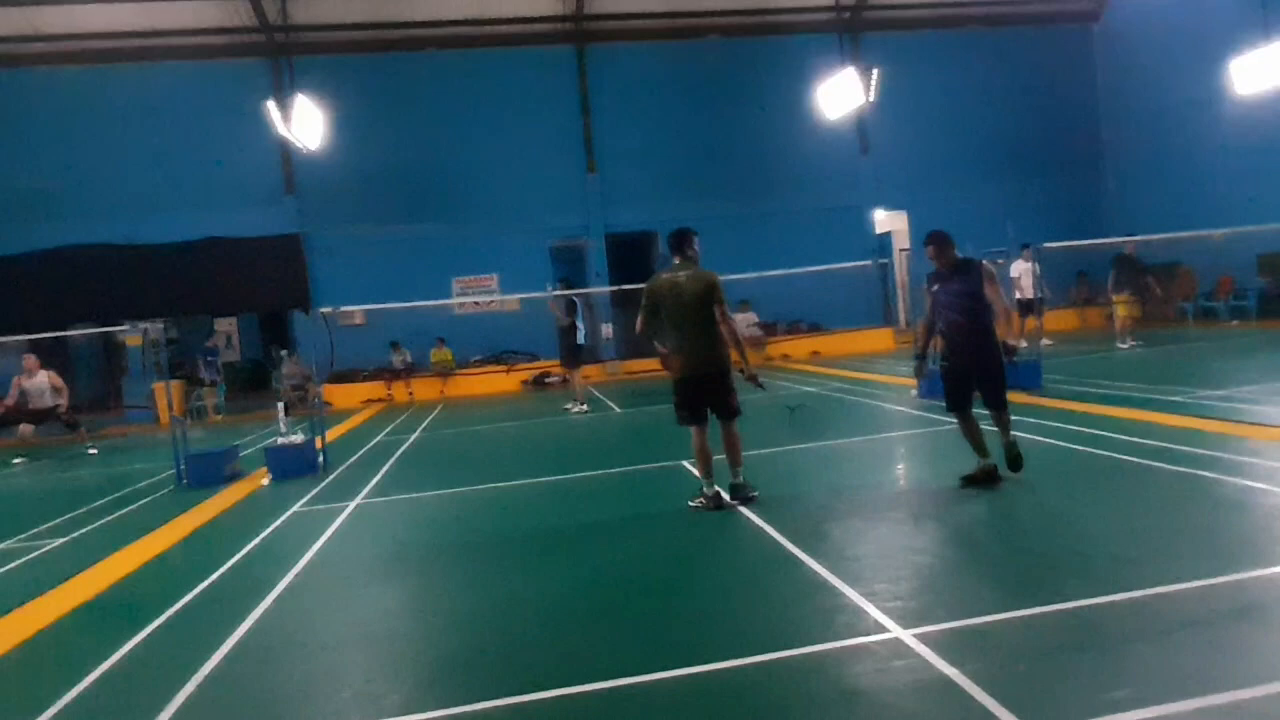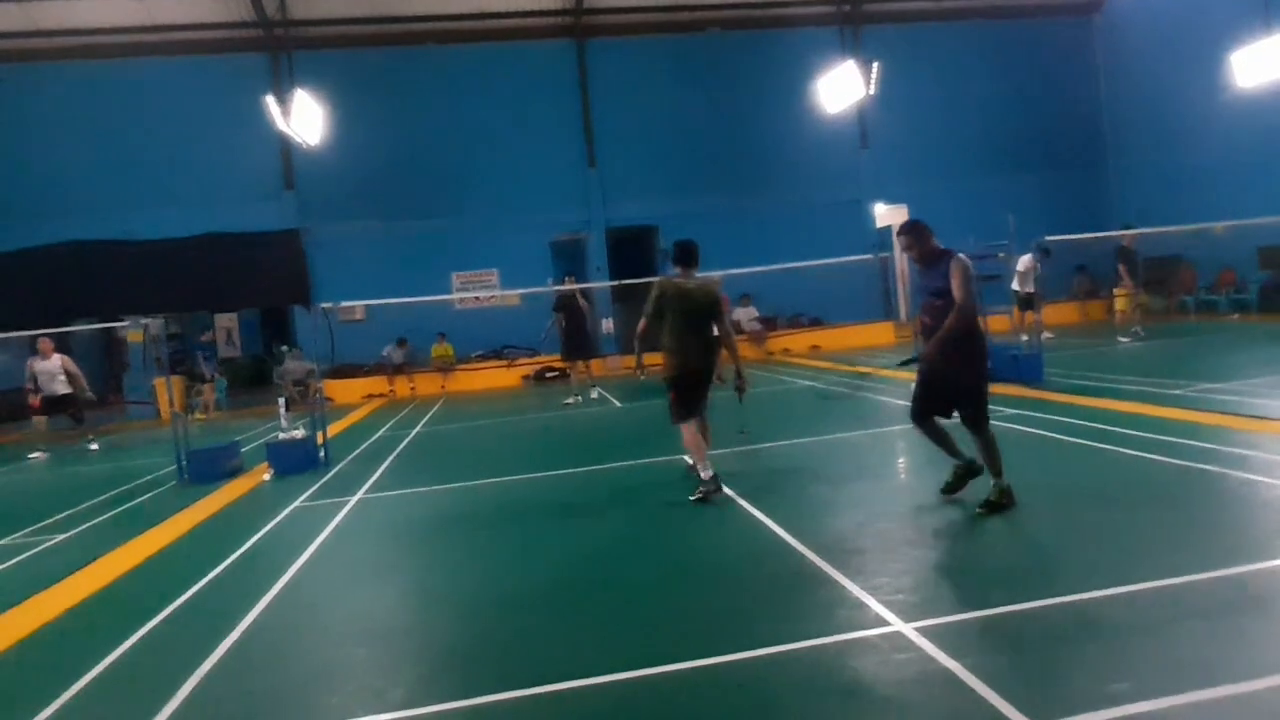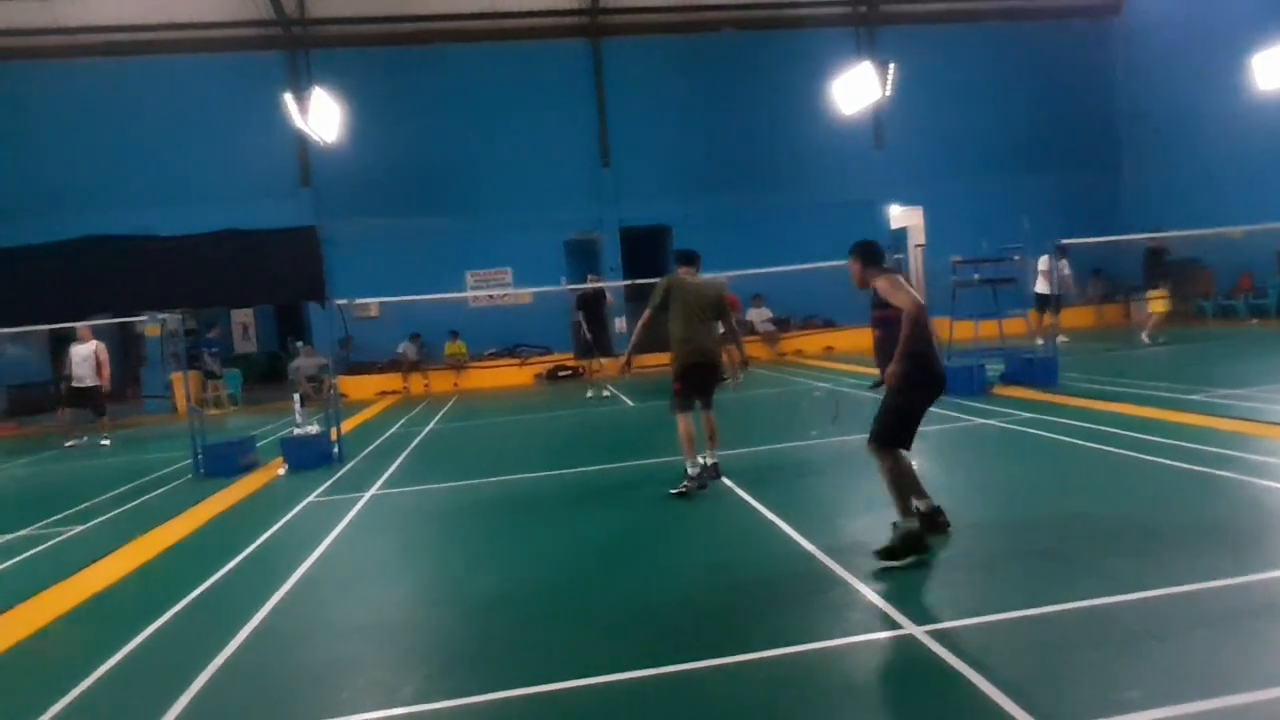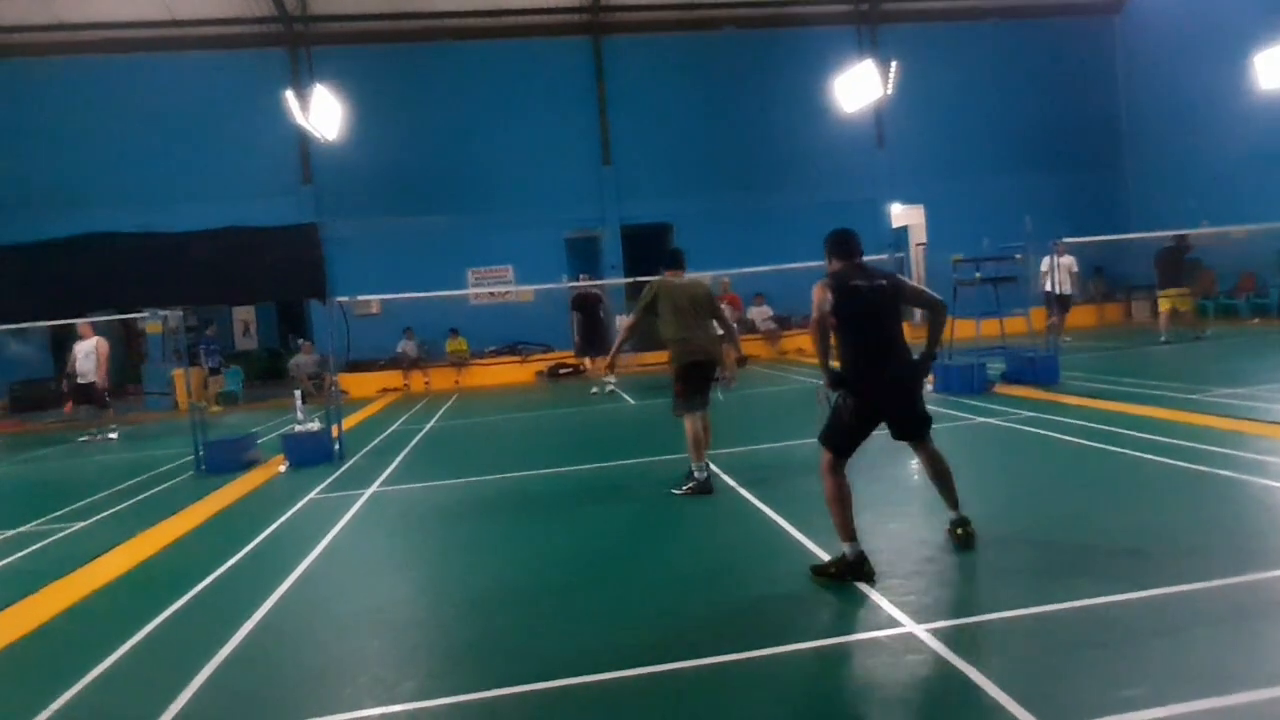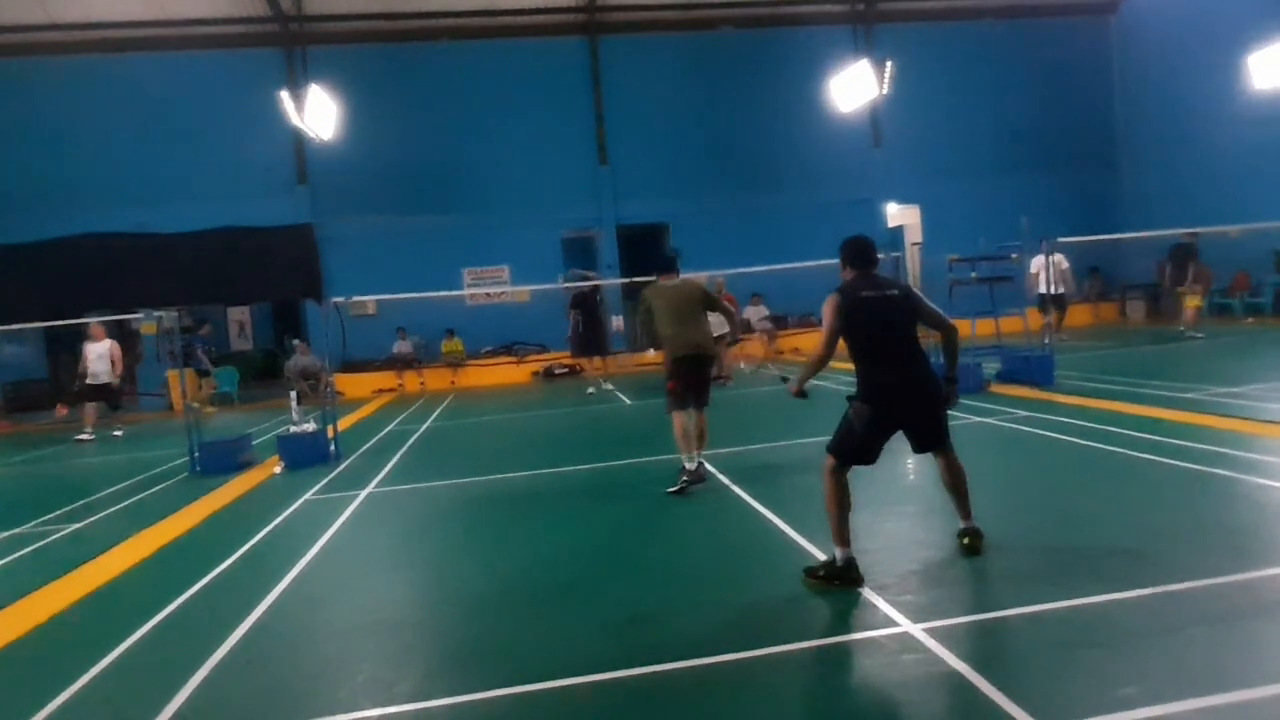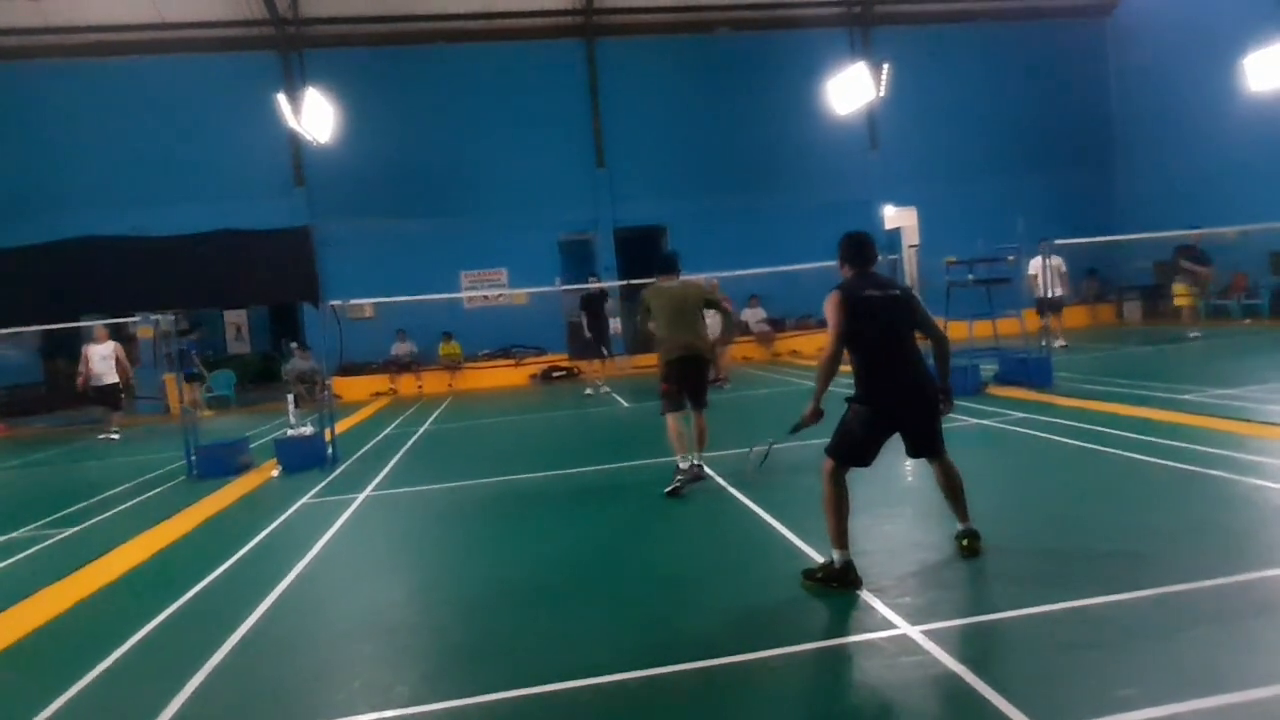
dt=0.5s
person 1, frame 1
left shoulder: (980, 270)
right shoulder: (933, 280)
left elbow: (1000, 306)
right elbow: (929, 320)
right wrist: (920, 355)
left hip: (983, 350)
right hip: (953, 356)
left knee: (997, 407)
right knee: (961, 412)
left ankle: (1008, 441)
right ankle: (986, 466)
person 1, frame 2
left shoulder: (956, 263)
right shoulder: (924, 270)
left elbow: (964, 307)
left wrist: (936, 343)
right wrist: (929, 349)
left hip: (965, 355)
right hip: (936, 358)
left knee: (976, 424)
right knee: (920, 417)
left ankle: (1001, 488)
right ankle: (964, 463)
person 1, frame 3
left shoulder: (885, 281)
right shoulder: (894, 284)
left elbow: (915, 309)
right elbow: (917, 321)
left wrist: (898, 361)
left hip: (913, 379)
right hip: (919, 377)
left knee: (884, 446)
right knee: (883, 446)
left ankle: (910, 530)
right ankle: (927, 512)
person 1, frame 4
left shoulder: (826, 286)
right shoulder: (889, 280)
left elbow: (819, 321)
right elbow: (938, 305)
left wrist: (826, 369)
right wrist: (929, 354)
left hip: (860, 386)
right hip: (903, 378)
left knee: (831, 463)
right knee: (923, 445)
left ankle: (852, 557)
right ankle: (959, 522)
person 1, frame 5
left shoulder: (839, 299)
right shoulder: (903, 291)
left elbow: (824, 353)
right elbow: (949, 330)
left wrist: (800, 382)
right wrist: (950, 379)
left hip: (876, 398)
right hip: (923, 390)
left knee: (834, 468)
right knee: (944, 453)
left ankle: (842, 563)
right ankle: (969, 530)
person 1, frame 6
left shoulder: (840, 297)
right shoulder: (901, 292)
left elbow: (834, 352)
right elbow: (939, 339)
left wrist: (815, 402)
right wrist: (943, 385)
left hip: (874, 398)
right hip: (919, 391)
left knee: (833, 470)
right knee: (938, 458)
left ankle: (841, 564)
right ankle: (967, 532)
person 2, frame 1
left shoulder: (656, 285)
right shoulder: (708, 279)
left elbow: (641, 329)
right elbow: (725, 323)
left wrist: (661, 349)
right wrist: (746, 363)
left hip: (683, 367)
right hip: (716, 363)
left knee: (698, 429)
right knee: (728, 423)
left ankle: (710, 493)
right ankle: (738, 483)
person 2, frame 2
left shoulder: (663, 287)
right shoulder: (710, 289)
left elbow: (642, 329)
right elbow: (726, 333)
right wrist: (738, 371)
left hip: (677, 364)
right hip: (706, 361)
left knee: (687, 423)
right knee: (699, 414)
left ankle: (708, 477)
right ankle: (701, 464)
person 2, frame 3
left shoulder: (669, 284)
right shoulder: (714, 288)
left elbow: (644, 320)
right elbow: (730, 326)
left wrist: (628, 353)
right wrist: (742, 354)
left hip: (685, 355)
right hip: (711, 354)
left knee: (683, 413)
right knee: (707, 407)
left ankle: (694, 473)
right ankle: (711, 462)
person 2, frame 4
left shoulder: (656, 288)
right shoulder: (701, 287)
left elbow: (630, 324)
right elbow: (725, 323)
left wrist: (612, 354)
right wrist: (738, 352)
left hip: (684, 355)
right hip: (710, 353)
left knee: (689, 414)
right knee: (702, 410)
left ankle: (700, 477)
right ankle: (701, 464)
person 2, frame 5
left shoulder: (649, 293)
right shoulder: (695, 286)
left elbow: (645, 326)
right elbow: (729, 312)
left wrist: (651, 343)
right wrist: (734, 334)
left hip: (677, 352)
right hip: (705, 349)
left knee: (679, 410)
right knee: (699, 408)
left ankle: (690, 467)
right ankle: (697, 461)
person 2, frame 6
left shoulder: (648, 294)
right shoulder: (696, 288)
left elbow: (644, 325)
right elbow: (726, 310)
right wrist: (725, 334)
left hip: (672, 354)
right hip: (700, 352)
left knee: (672, 412)
right knee: (698, 410)
left ankle: (684, 467)
right ankle: (696, 463)
